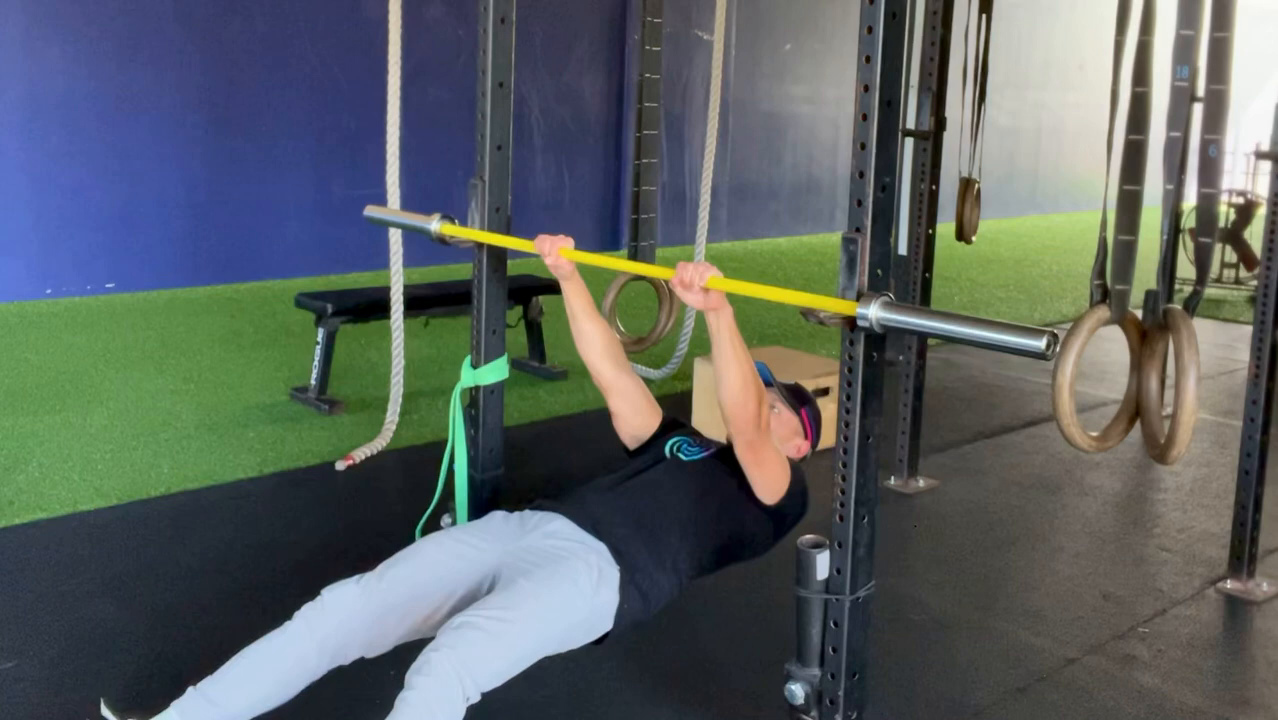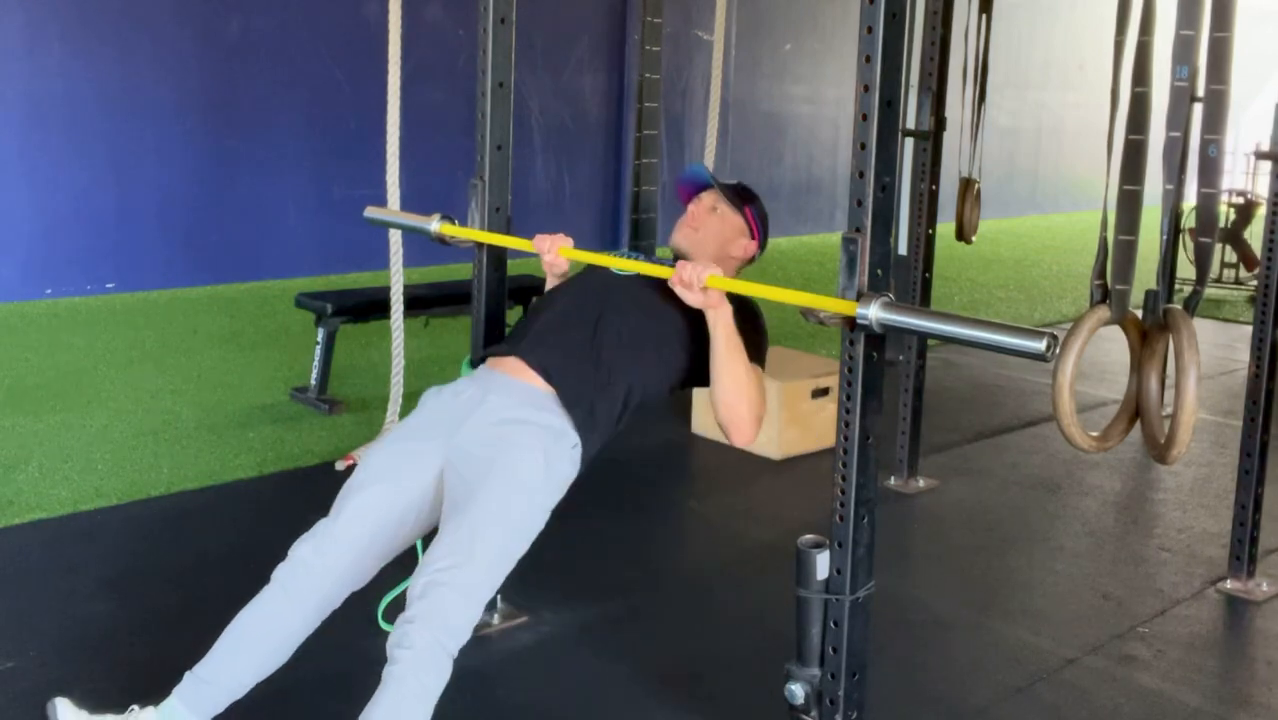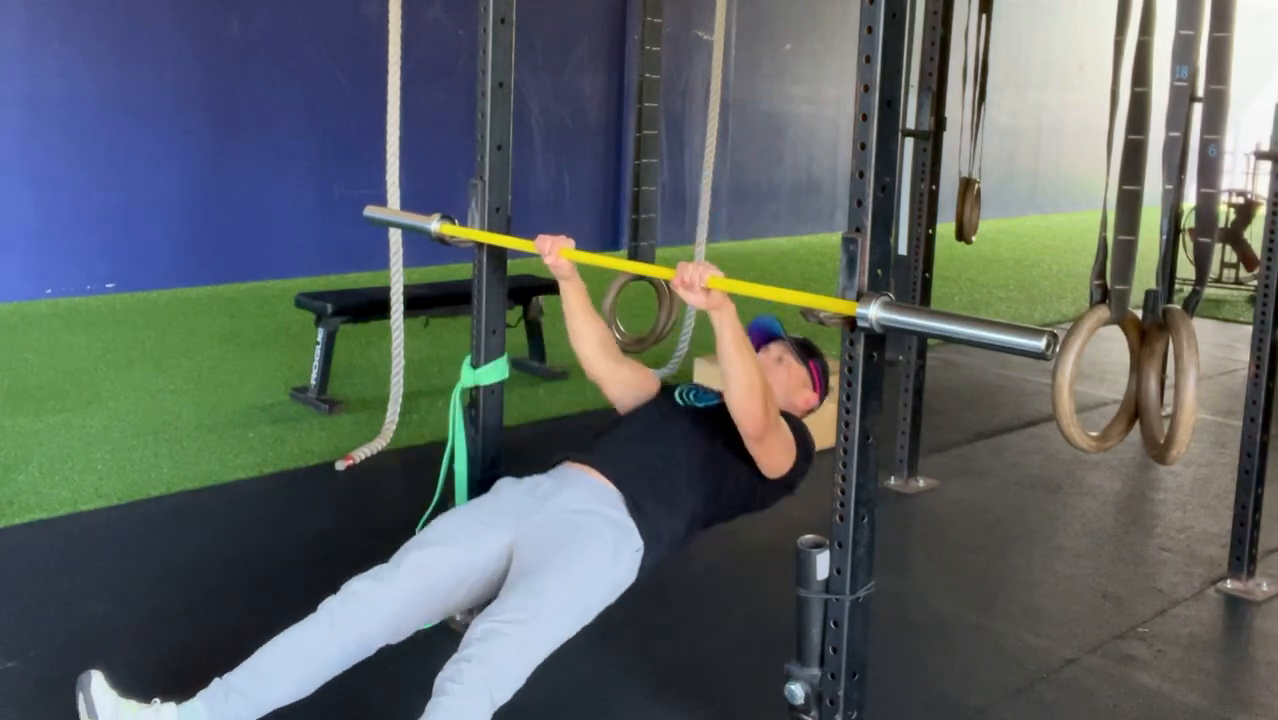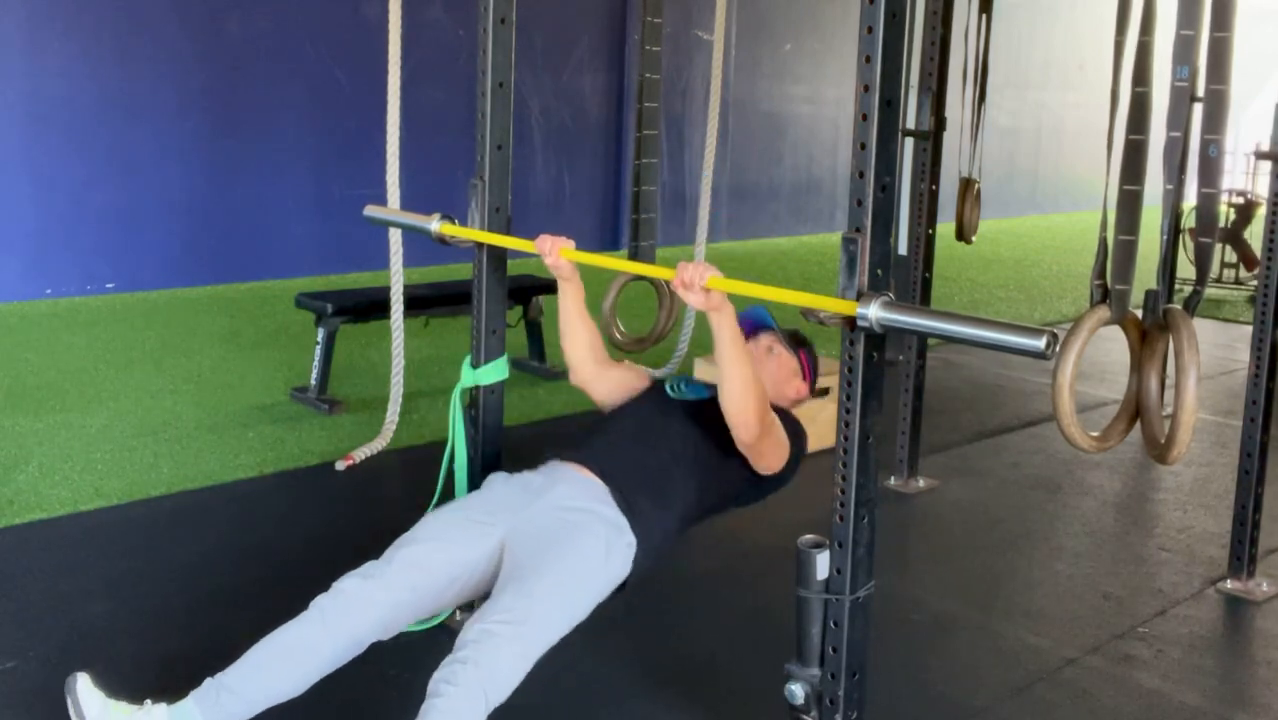
dt=0.7s
person 1, frame 1
left shoulder: (772, 494)
right shoulder: (677, 443)
left elbow: (744, 421)
right elbow: (611, 369)
left wrist: (717, 311)
right wrist: (568, 275)
left hip: (593, 569)
right hip: (521, 528)
left knee: (451, 661)
right knee: (343, 609)
person 1, frame 2
left shoulder: (727, 317)
right shoulder: (627, 267)
left elbow: (740, 427)
left wrist: (716, 307)
right wrist: (558, 276)
left hip: (537, 434)
right hip: (459, 401)
left knee: (433, 620)
right knee: (319, 563)
person 1, frame 3
left shoulder: (781, 452)
right shoulder: (680, 400)
left elbow: (754, 416)
right elbow: (602, 361)
left wrist: (721, 310)
right wrist: (565, 272)
left hip: (605, 531)
right hip: (531, 495)
right knee: (371, 600)
person 1, frame 4
left shoulder: (777, 443)
right shoulder: (681, 394)
left elbow: (749, 427)
right elbow: (589, 370)
left wrist: (720, 312)
right wrist: (566, 275)
left hip: (598, 528)
right hip: (523, 490)
right knee: (365, 596)
